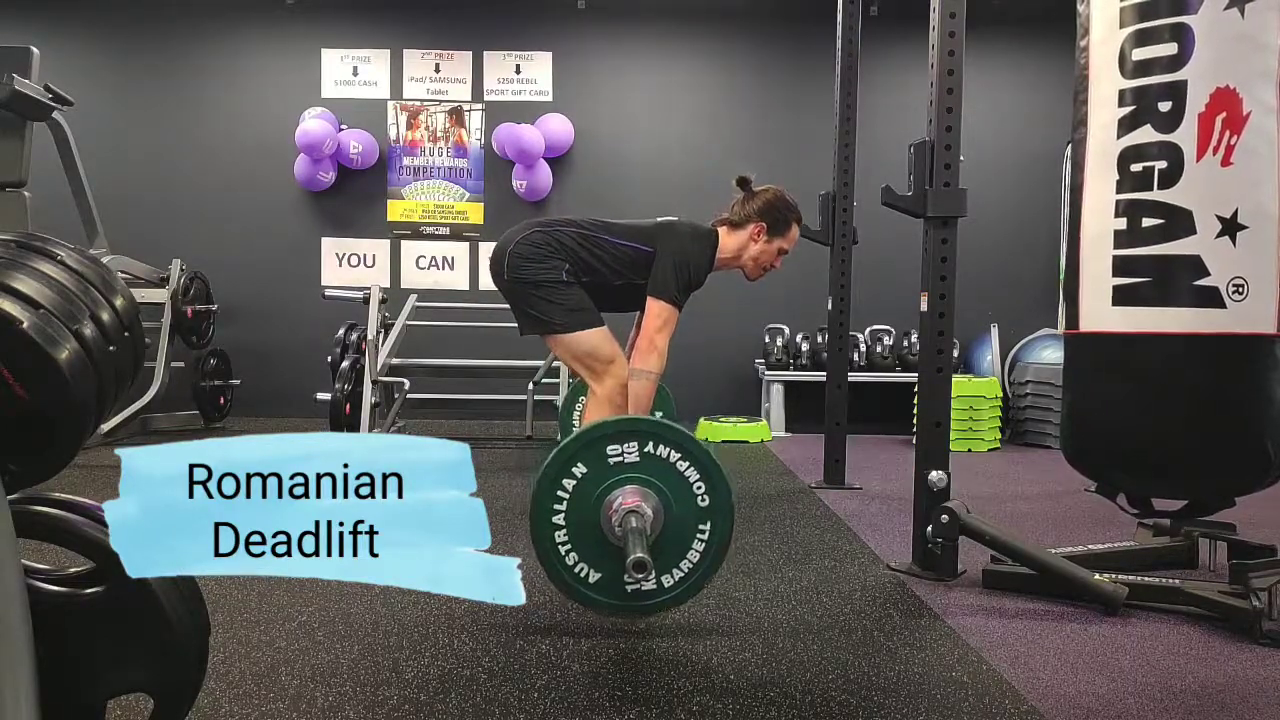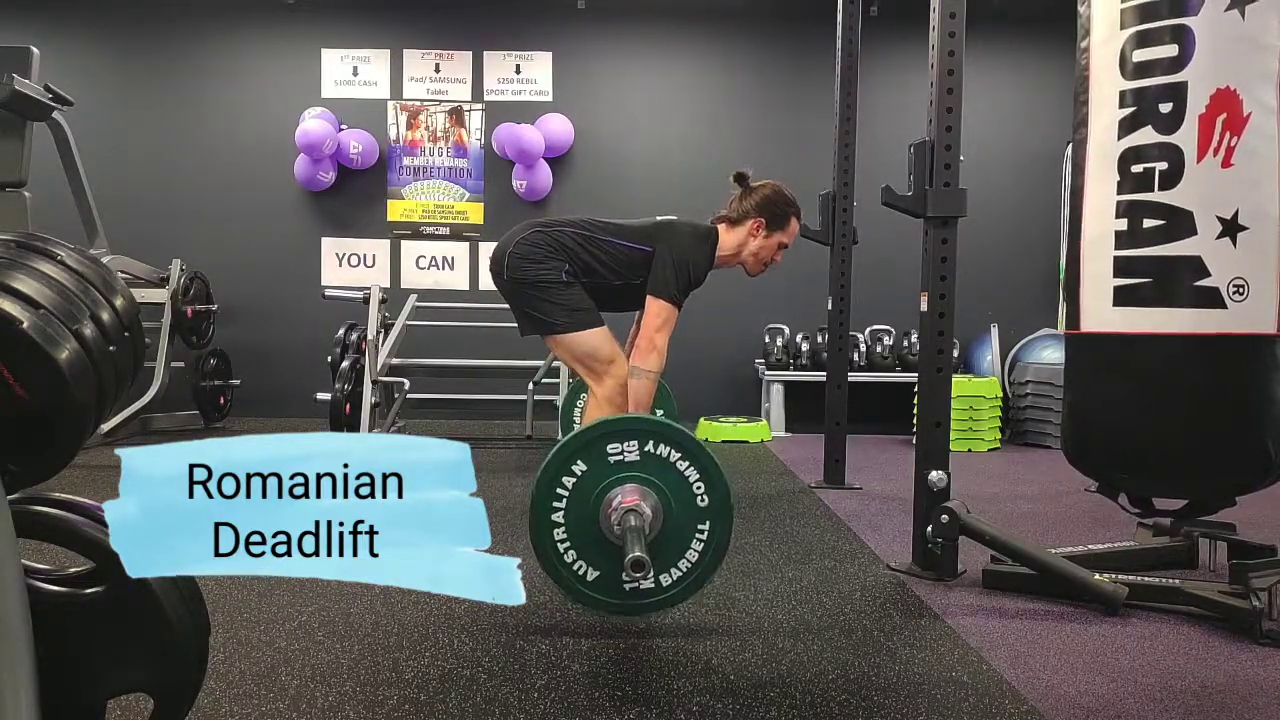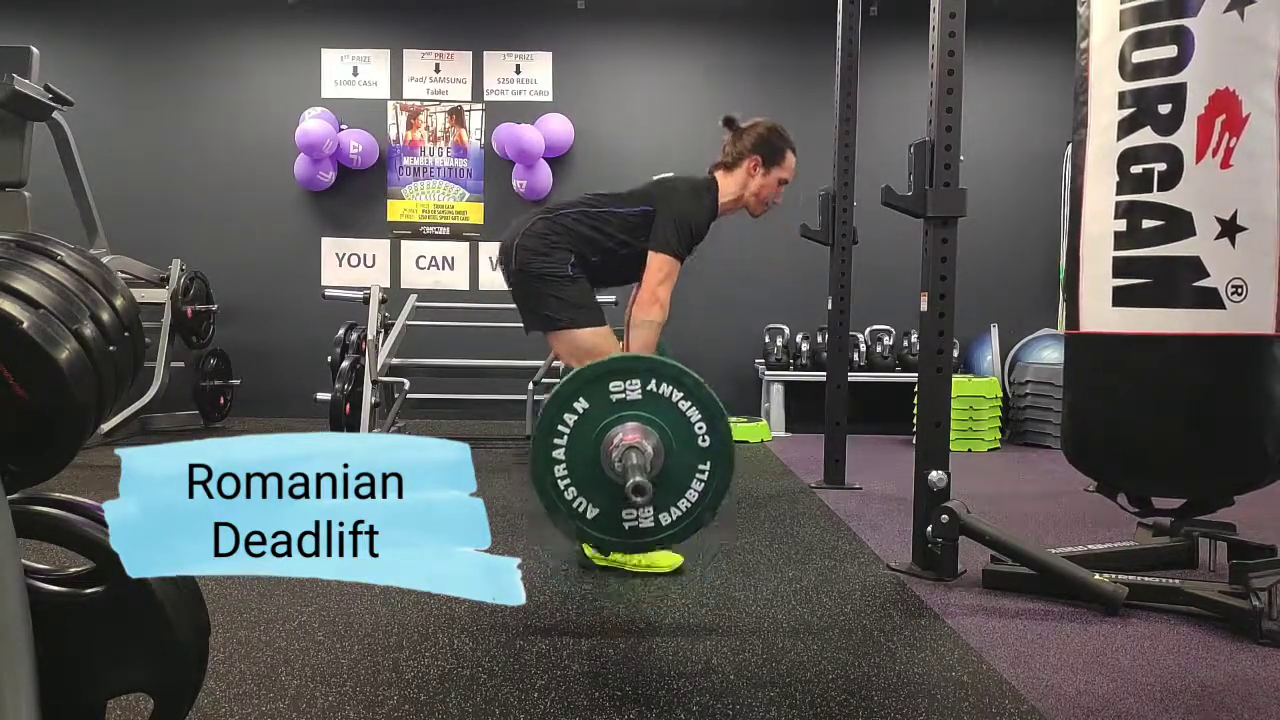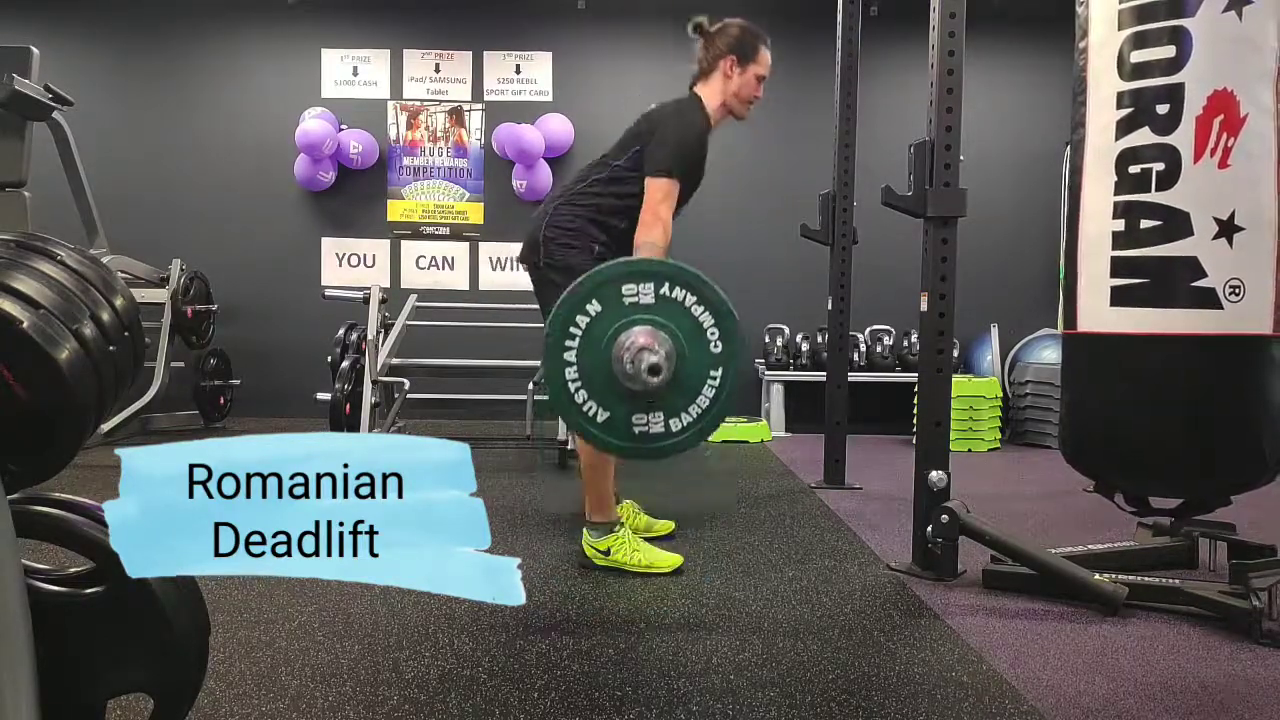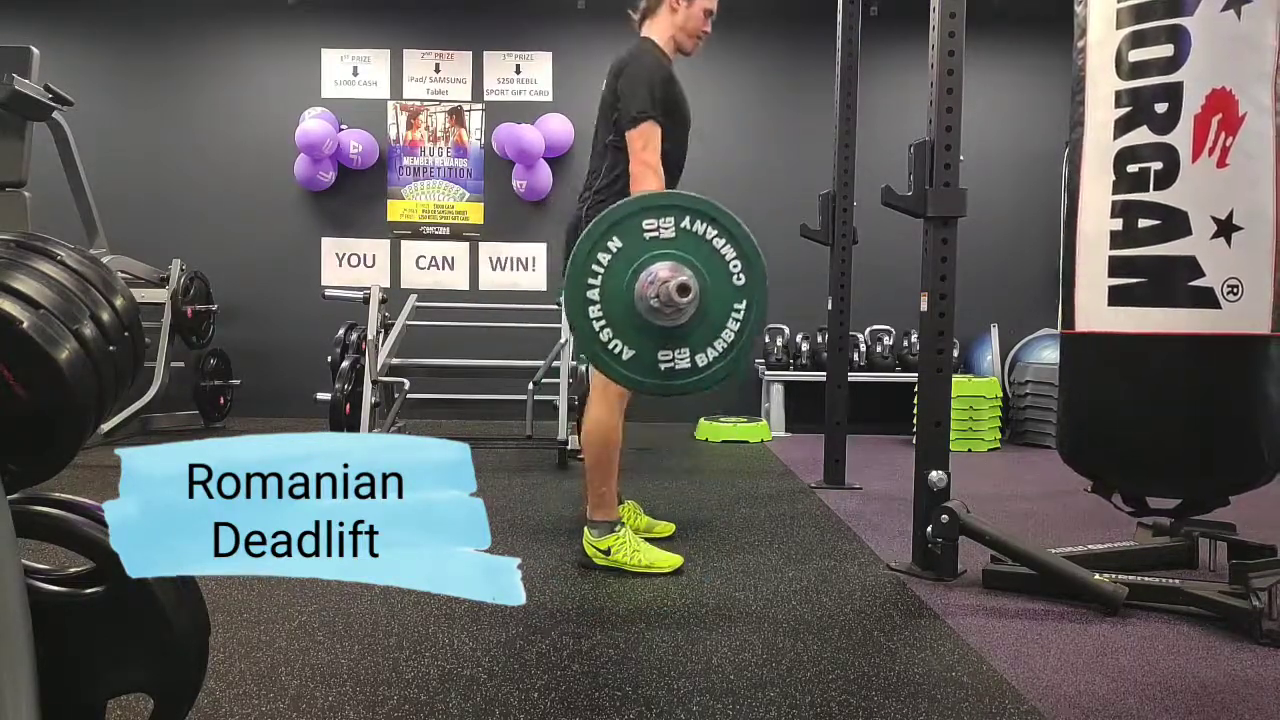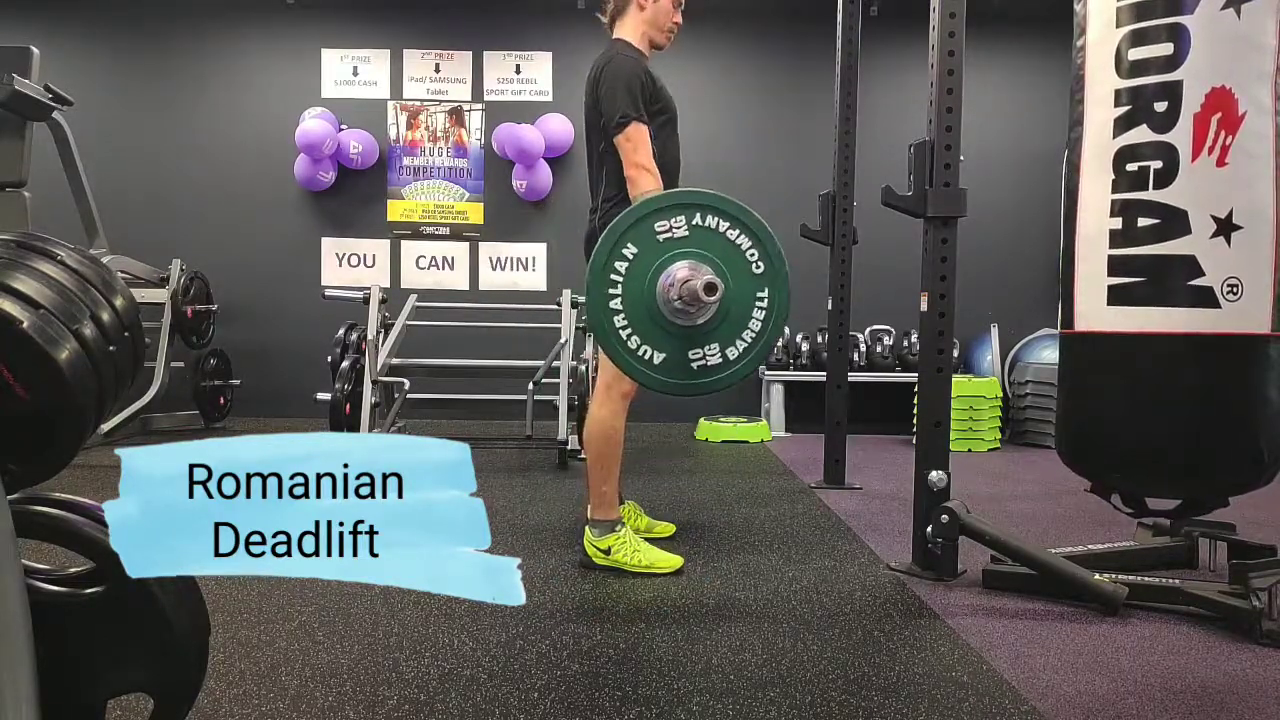
dt=0.3s
person 1, frame 1
left shoulder: (690, 246)
right shoulder: (688, 249)
left elbow: (644, 338)
right elbow: (652, 344)
left hip: (527, 257)
right hip: (533, 260)
left knee: (609, 377)
right knee: (612, 380)
person 1, frame 2
left shoulder: (690, 246)
right shoulder: (687, 251)
left elbow: (644, 336)
right elbow: (651, 345)
left hip: (530, 258)
right hip: (532, 260)
left knee: (610, 379)
right knee: (612, 381)
person 1, frame 3
left shoulder: (693, 197)
right shoulder: (689, 201)
left elbow: (646, 291)
right elbow: (653, 298)
left hip: (540, 256)
right hip: (538, 255)
person 1, frame 4
left shoulder: (684, 120)
right shoulder: (684, 122)
left elbow: (647, 218)
right elbow: (653, 223)
left hip: (571, 244)
right hip: (568, 246)
left ankle: (609, 506)
right ankle: (603, 534)
person 1, frame 5
left shoulder: (648, 67)
right shoulder: (646, 66)
right elbow: (645, 170)
left knee: (615, 382)
right knee: (613, 384)
left ankle: (610, 507)
right ankle: (603, 533)
person 1, frame 6
left shoulder: (625, 68)
right shoulder: (623, 66)
right elbow: (639, 168)
left knee: (619, 385)
right knee: (616, 386)
left ankle: (610, 508)
right ankle: (604, 533)
